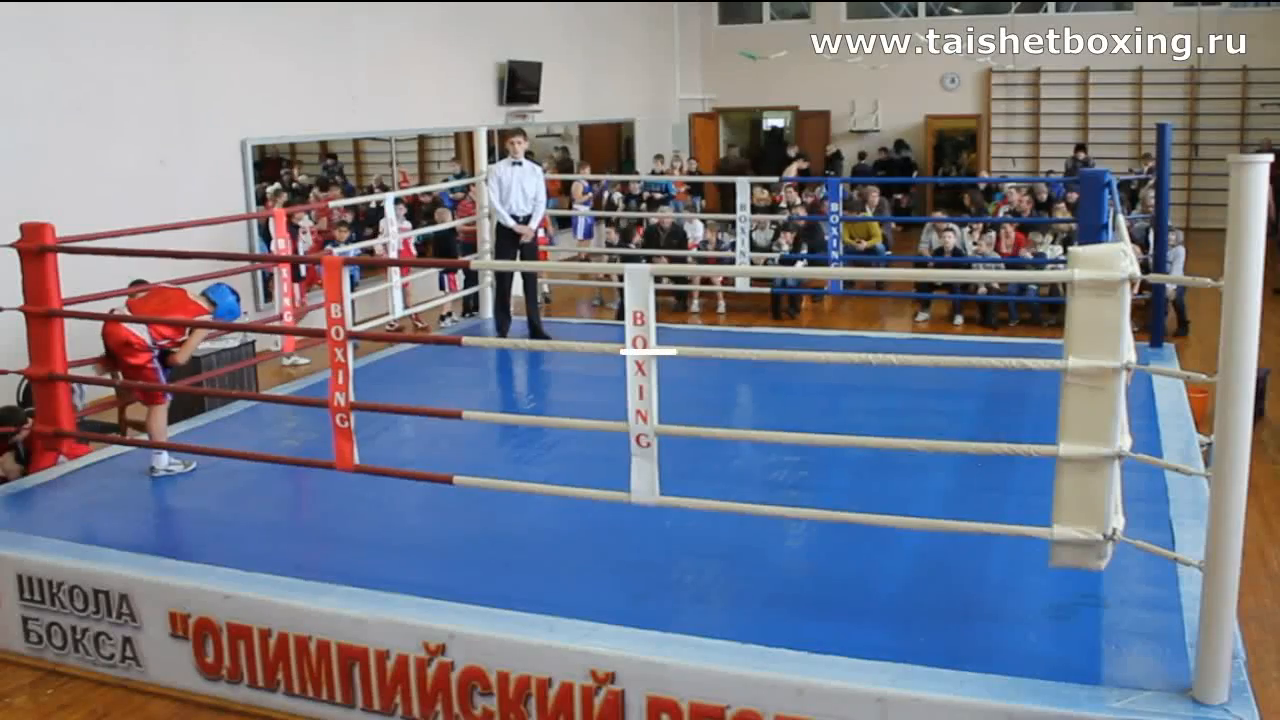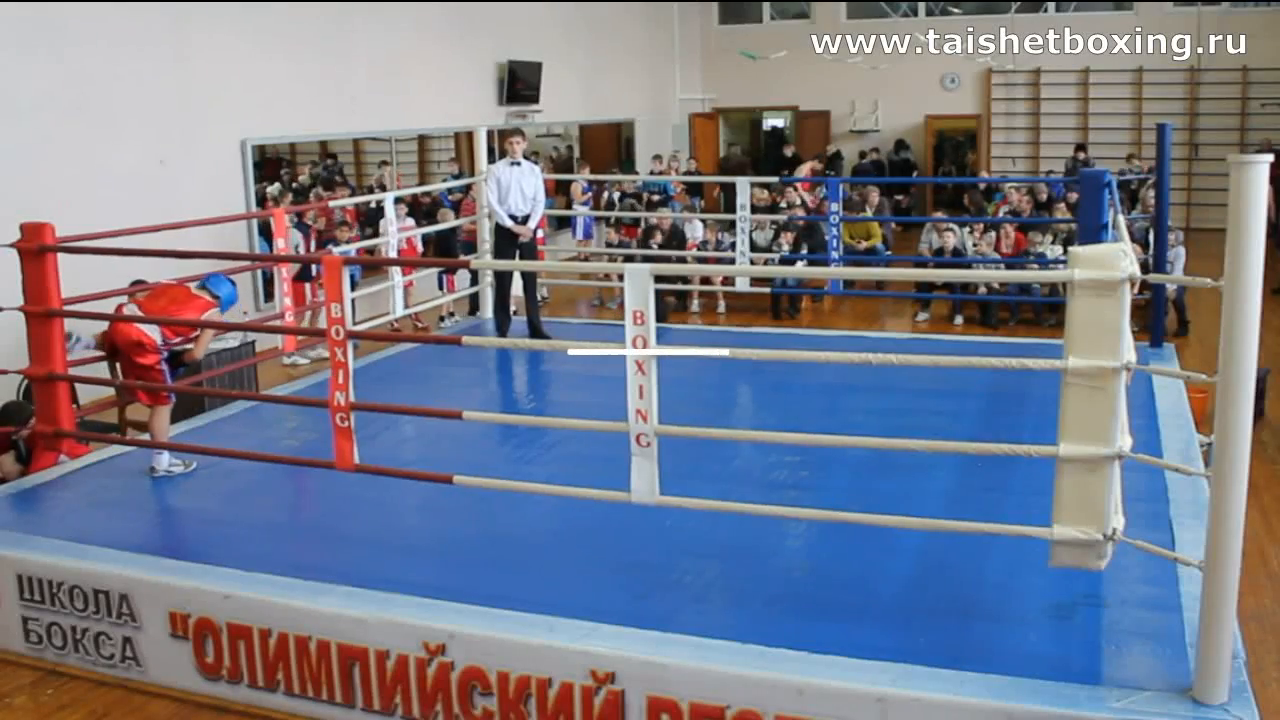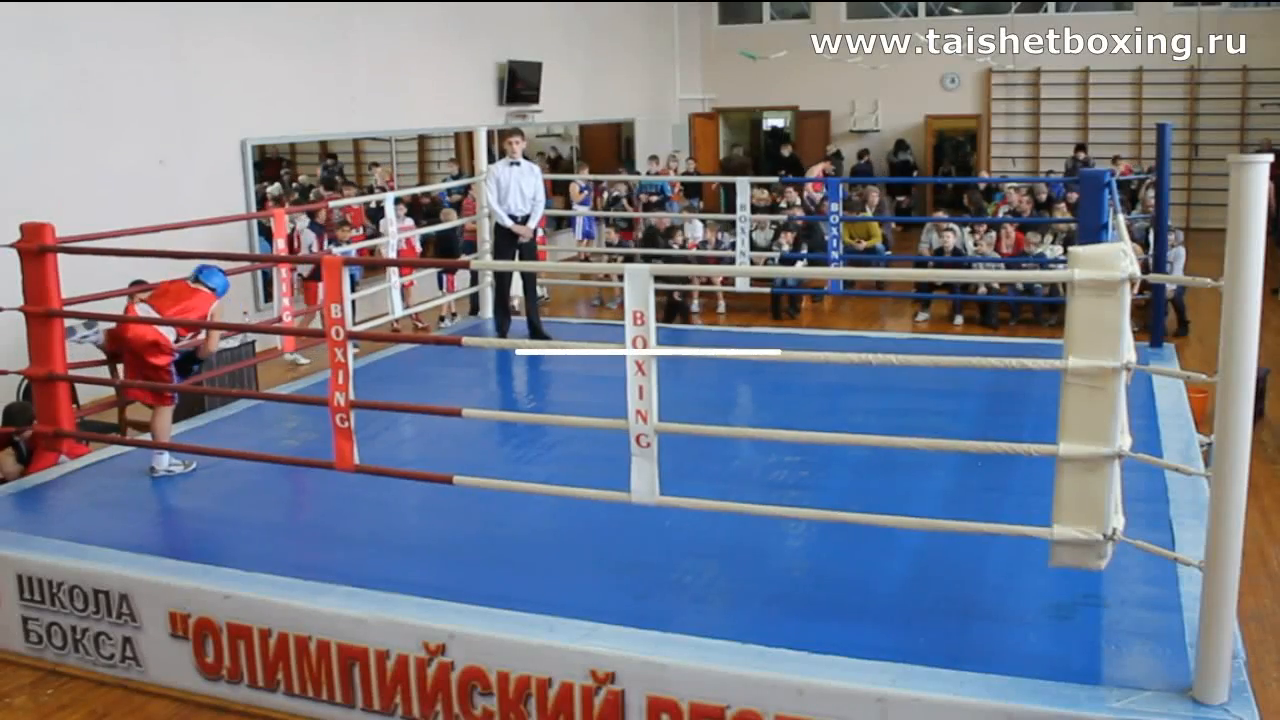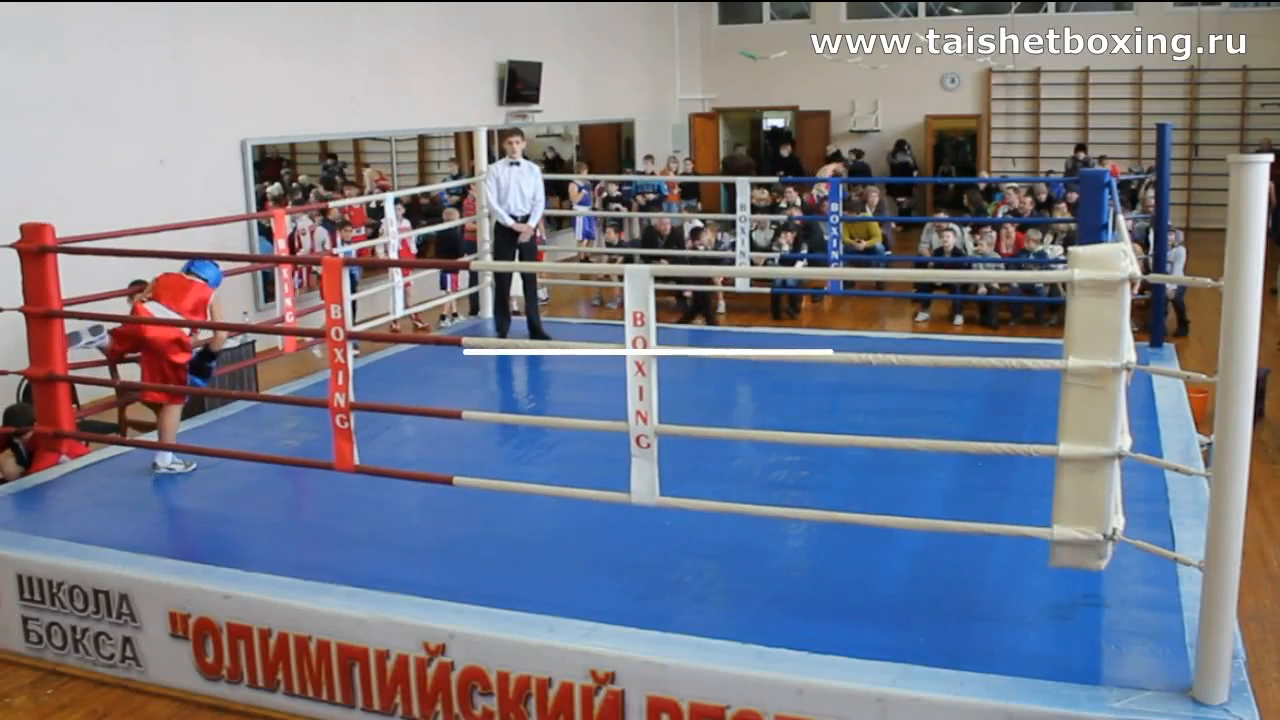
dt=0.2s
person 1, frame 1
left shoulder: (535, 170)
right shoulder: (497, 170)
left elbow: (541, 201)
right elbow: (494, 202)
left wrist: (531, 227)
right wrist: (514, 225)
left hip: (529, 225)
right hip: (506, 226)
left knee: (531, 278)
right knee: (503, 279)
left ankle: (535, 328)
right ankle: (502, 329)
person 1, frame 2
left shoulder: (534, 170)
right shoulder: (496, 170)
left elbow: (539, 202)
right elbow: (493, 203)
left wrist: (529, 227)
right wrist: (512, 225)
left hip: (528, 226)
right hip: (505, 226)
left knee: (530, 278)
right knee: (502, 279)
left ankle: (535, 328)
right ankle: (502, 329)
person 1, frame 3
left shoulder: (533, 170)
right shoulder: (495, 170)
left elbow: (539, 201)
right elbow: (492, 203)
left wrist: (530, 227)
right wrist: (512, 226)
left hip: (527, 225)
right hip: (505, 226)
left knee: (530, 278)
right knee: (502, 279)
left ankle: (535, 328)
right ankle: (502, 330)
person 1, frame 4
left shoulder: (533, 170)
right shoulder: (495, 170)
left elbow: (539, 201)
right elbow: (492, 203)
left wrist: (530, 225)
right wrist: (513, 224)
left hip: (528, 225)
right hip: (504, 226)
left knee: (530, 278)
right knee: (502, 279)
left ankle: (535, 328)
right ankle: (502, 330)
person 2, frame 1
left shoulder: (175, 291)
right shoulder: (205, 320)
left elbow: (137, 298)
right elbow: (179, 359)
right wrist: (162, 359)
left hip: (112, 324)
right hip: (133, 340)
left knee: (114, 363)
right knee: (159, 400)
right ankle: (161, 462)
person 2, frame 2
left shoulder: (177, 287)
right shoulder: (212, 312)
left elbow: (141, 299)
right elbow: (197, 354)
left hip: (123, 320)
right hip: (144, 340)
right knee: (163, 401)
left ankle: (80, 341)
right ankle: (161, 462)
person 2, frame 3
left shoulder: (173, 284)
right shoulder: (214, 304)
left elbow: (142, 301)
right elbow: (211, 347)
right wrist: (191, 360)
left hip: (133, 318)
right hip: (155, 340)
left knee: (115, 346)
right knee: (165, 401)
right ankle: (161, 462)
person 2, frame 4
left shoulder: (164, 277)
right shoulder: (209, 293)
left elbow: (138, 300)
right elbow: (220, 336)
right wrist: (206, 360)
left hip: (144, 318)
right hip: (171, 336)
left knee: (115, 348)
right knee: (173, 399)
left ankle: (101, 339)
right ankle: (164, 459)
